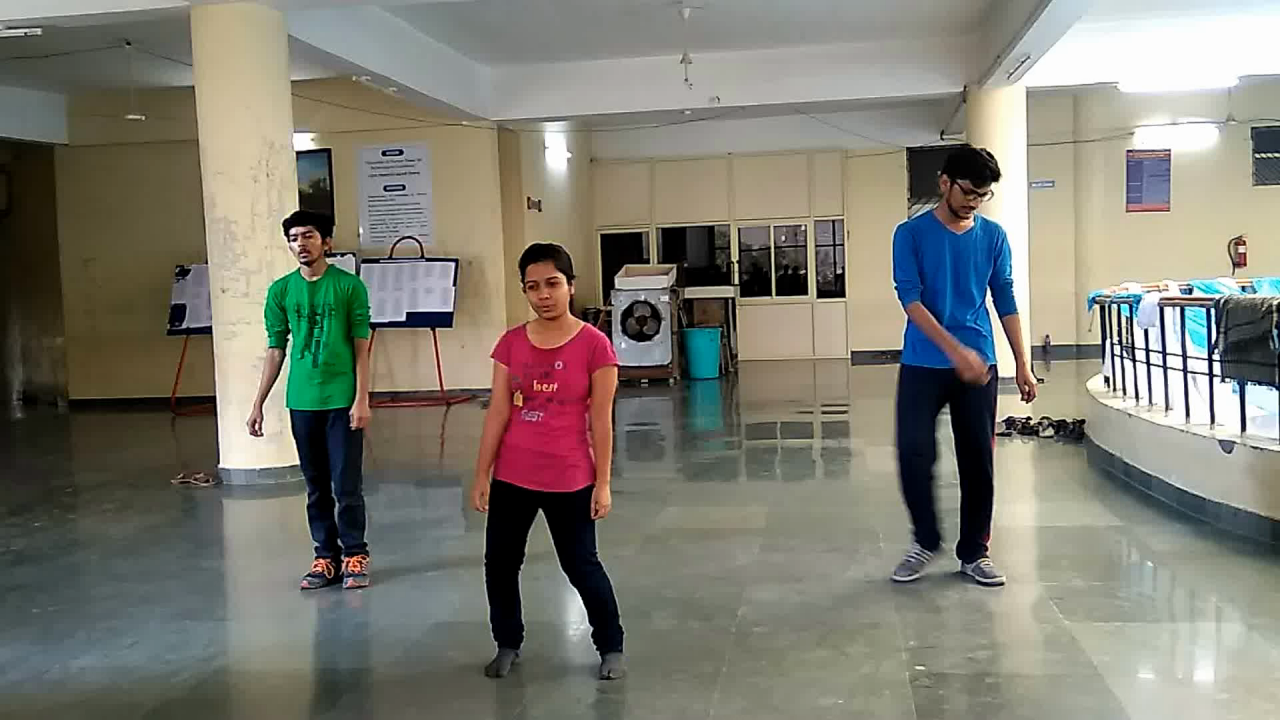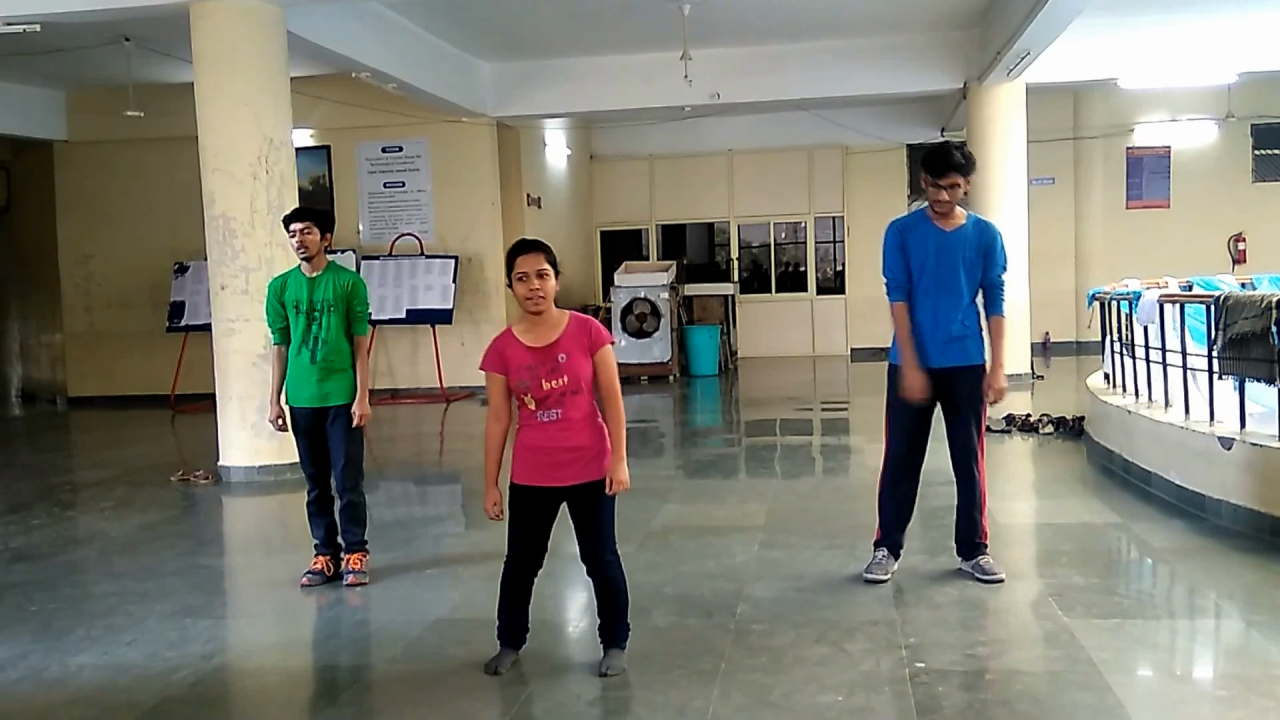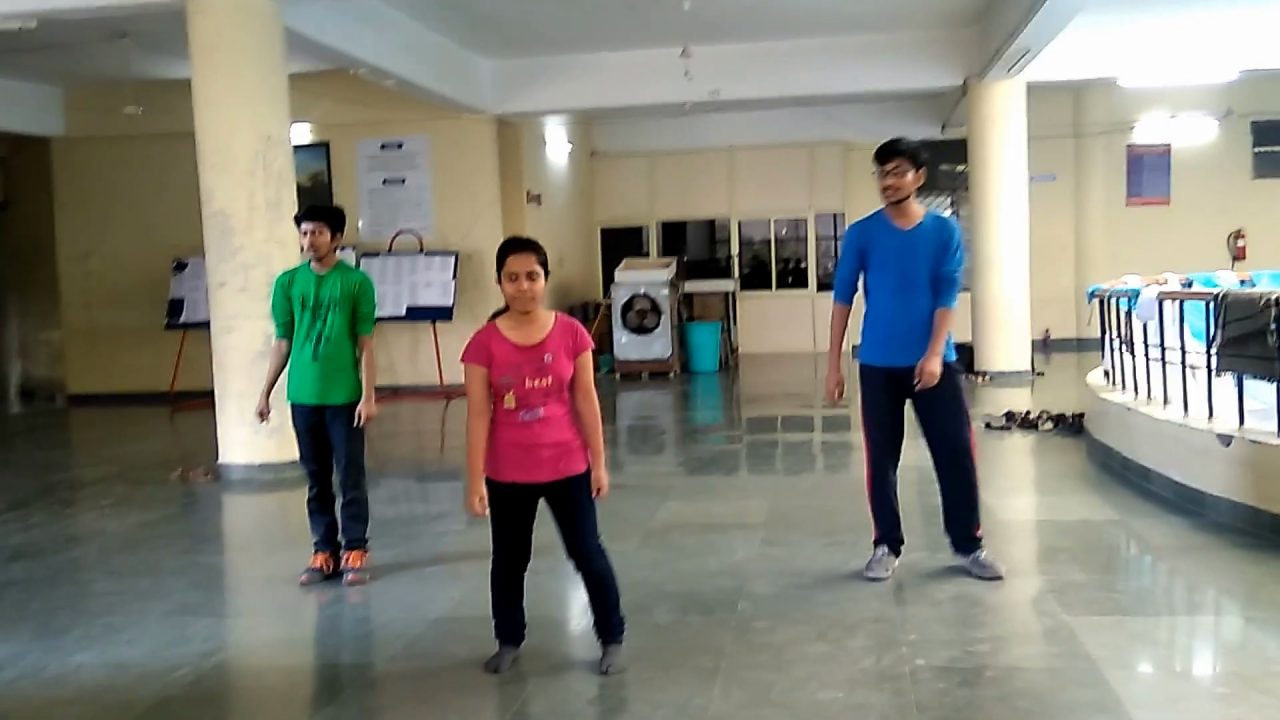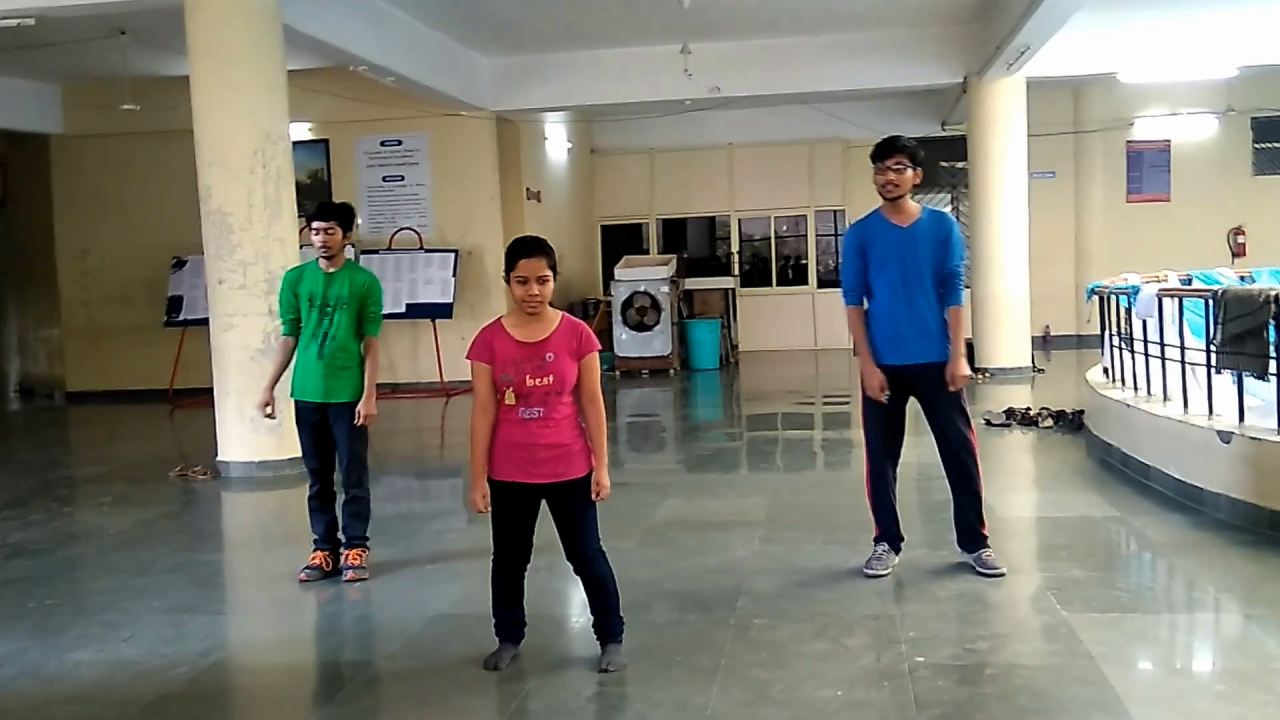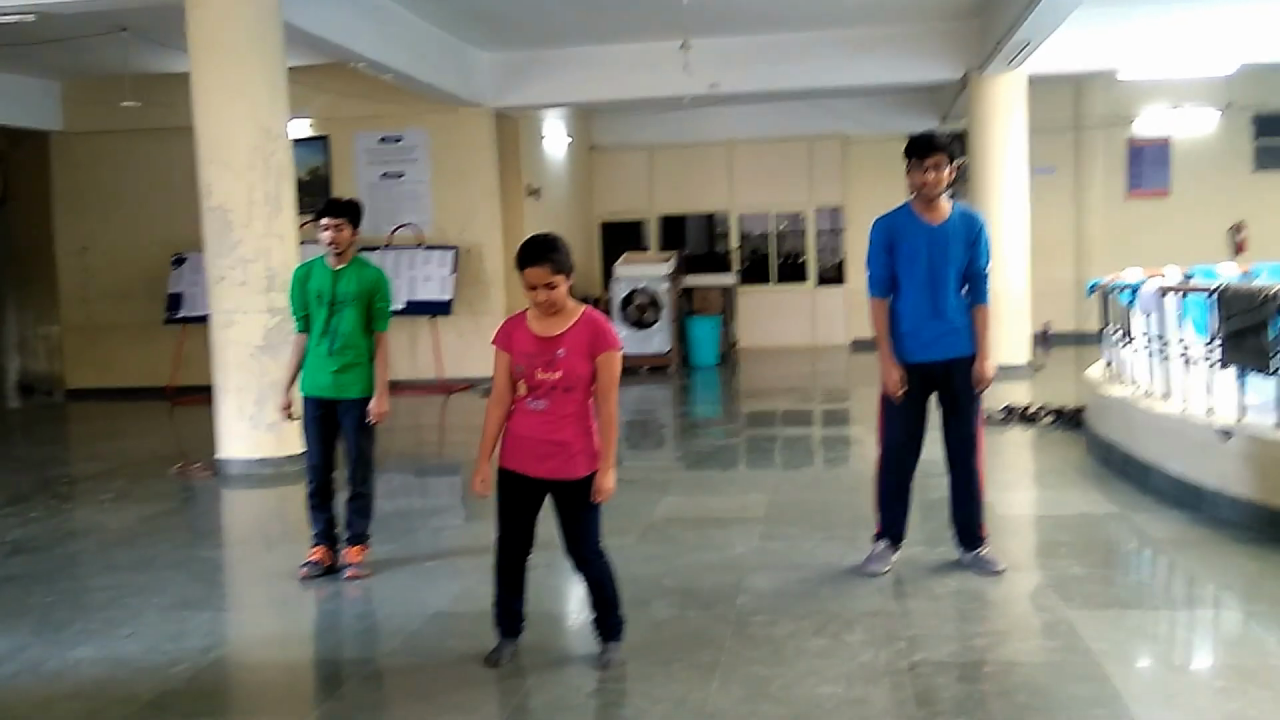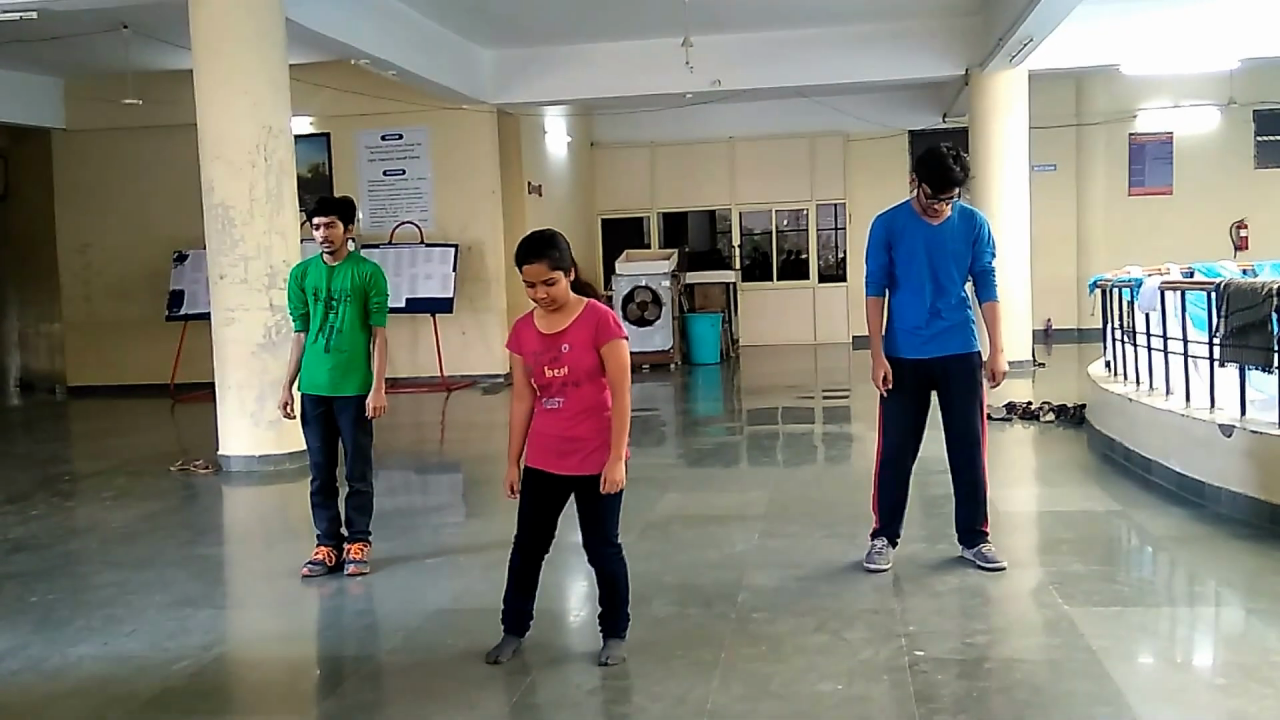
dt=0.4s
person 1, frame 1
left shoulder: (993, 237)
right shoulder: (912, 233)
left elbow: (1005, 302)
right elbow: (911, 299)
left wrist: (1022, 364)
right wrist: (955, 351)
left hip: (978, 363)
right hip: (923, 363)
left knee: (979, 460)
right knee: (914, 451)
left ankle: (974, 552)
right ankle: (926, 541)
person 1, frame 2
left shoulder: (985, 234)
right shoulder: (901, 232)
left elbow: (995, 303)
right elbow: (898, 299)
left wrist: (997, 368)
right wrist: (909, 364)
left hip: (966, 365)
right hip: (913, 365)
left knee: (969, 458)
right knee: (900, 457)
left ankle: (973, 549)
right ankle: (887, 547)
person 1, frame 3
left shoulder: (945, 230)
right shoulder: (861, 234)
left elbow: (947, 296)
right elbow: (843, 298)
left wrist: (934, 354)
right wrist: (834, 364)
left hip: (933, 360)
right hip: (879, 364)
left knee: (956, 452)
right knee: (882, 456)
left ankle: (968, 545)
right ankle: (887, 545)
person 1, frame 4
left shoulder: (943, 226)
right shoulder: (859, 233)
left elbow: (953, 293)
right elbow: (854, 301)
left wrist: (958, 355)
right wrist: (867, 364)
left hip: (935, 360)
right hip: (883, 363)
left knee: (960, 450)
right knee: (881, 455)
left ankle: (974, 541)
right ankle: (887, 542)
person 1, frame 5
left shoulder: (971, 225)
right shoulder: (888, 227)
left elbow: (979, 293)
right elbow: (879, 295)
left wrist: (983, 355)
right wrist: (887, 360)
left hip: (960, 357)
right hip: (907, 358)
left knee: (965, 450)
right knee: (898, 451)
left ankle: (971, 540)
right ankle: (887, 539)
person 1, frame 6
left shoulder: (974, 224)
right shoulder: (888, 225)
left elbow: (986, 287)
right elbow: (875, 291)
left wrist: (997, 350)
right wrist: (878, 354)
left hip: (960, 352)
right hip: (903, 355)
left knee: (969, 446)
right knee: (895, 448)
left ankle: (973, 536)
right ankle: (884, 536)
person 2, frame 1
left shoulder: (593, 344)
right shoulder: (511, 343)
left elbow: (601, 420)
right elbow: (498, 412)
left wrist: (602, 484)
right wrist: (482, 475)
left hip: (570, 480)
right hip: (512, 478)
left knee: (581, 566)
right knee: (500, 563)
left ankle: (611, 647)
right ankle: (508, 644)
person 2, frame 2
left shoulder: (587, 331)
right shoulder: (502, 348)
left elbow: (611, 398)
right elbow: (498, 419)
left wrist: (619, 460)
right wrist: (491, 484)
left hip: (589, 470)
right hip: (531, 476)
left knee: (601, 559)
right knee: (521, 561)
left ankle: (615, 644)
right ankle: (510, 643)
person 2, frame 3
left shoulder: (571, 333)
right shoulder: (485, 342)
left elbow: (586, 401)
right elbow: (478, 415)
left wrist: (598, 462)
right wrist: (475, 483)
left hip: (568, 466)
right hip: (508, 473)
left knee: (588, 553)
right knee: (509, 558)
left ankle: (612, 639)
right ankle: (509, 641)
person 2, frame 4
left shoulder: (577, 333)
right shoulder: (490, 339)
left elbow: (592, 403)
right elbow: (483, 412)
left wrist: (601, 465)
right wrist: (477, 477)
left hip: (570, 469)
right hip: (509, 473)
left knee: (586, 555)
right knee: (509, 557)
left ankle: (611, 639)
right ankle: (509, 638)
person 2, frame 5
left shoulder: (595, 328)
right shoulder: (511, 330)
left elbow: (607, 403)
right elbow: (500, 399)
left wrist: (607, 467)
right wrist: (484, 461)
left hip: (575, 466)
right hip: (519, 465)
left knee: (586, 552)
right knee: (510, 549)
left ankle: (611, 635)
right ankle: (508, 633)
person 2, frame 6
left shoulder: (600, 320)
right shoulder: (523, 330)
left elbow: (621, 394)
right elbow: (522, 399)
left wrist: (617, 459)
right wrist: (512, 461)
left hip: (595, 461)
right hip: (542, 462)
left knee: (602, 549)
right knee: (527, 546)
left ankle: (614, 634)
right ankle: (513, 631)
person 3, frame 1
left shoulder: (349, 286)
right shoulder: (280, 291)
left elbow: (361, 348)
right elbow: (275, 351)
left wrist: (362, 398)
right wrist: (258, 404)
left hip: (342, 399)
right hip: (302, 401)
left knee: (347, 484)
right knee: (316, 486)
left ankle: (355, 555)
right ankle: (325, 556)
person 3, frame 2
left shoulder: (349, 282)
right shoulder: (280, 287)
left elbow: (360, 344)
right elbow: (280, 347)
left wrist: (362, 396)
right wrist: (275, 401)
left hip: (342, 397)
right hip: (302, 399)
left knee: (348, 480)
right knee: (316, 482)
left ankle: (355, 553)
right ankle: (325, 554)
person 3, frame 3
left shoulder: (356, 282)
right shoulder: (288, 282)
left elbow: (365, 343)
right elbow: (283, 341)
left wrist: (369, 395)
right wrist: (266, 392)
left hip: (344, 395)
right hip: (304, 395)
left knee: (350, 477)
right knee: (316, 479)
left ankle: (355, 550)
right ankle: (325, 550)
person 3, frame 4
left shoulder: (364, 282)
right shoulder: (295, 279)
left elbow: (371, 344)
right elbow: (289, 338)
left wrist: (369, 395)
right wrist: (270, 387)
left hip: (348, 393)
right hip: (308, 393)
left knee: (353, 476)
right knee: (318, 477)
left ankle: (355, 549)
right ankle: (324, 549)
person 3, frame 5
left shoulder: (372, 277)
right shoulder: (305, 275)
left elbow: (380, 340)
right elbow: (302, 336)
left wrist: (381, 393)
right wrist: (287, 387)
left hip: (357, 390)
right hip: (316, 389)
left knee: (359, 474)
right knee: (317, 473)
left ankle: (356, 545)
right ankle: (322, 545)
person 3, frame 6
left shoulder: (368, 273)
right shoulder: (302, 274)
left elbow: (378, 335)
right elbow: (300, 335)
left wrist: (378, 387)
right wrist: (287, 387)
left hip: (355, 388)
right hip: (314, 388)
left knee: (358, 471)
right knee: (321, 472)
left ankle: (358, 543)
right ankle: (328, 544)
